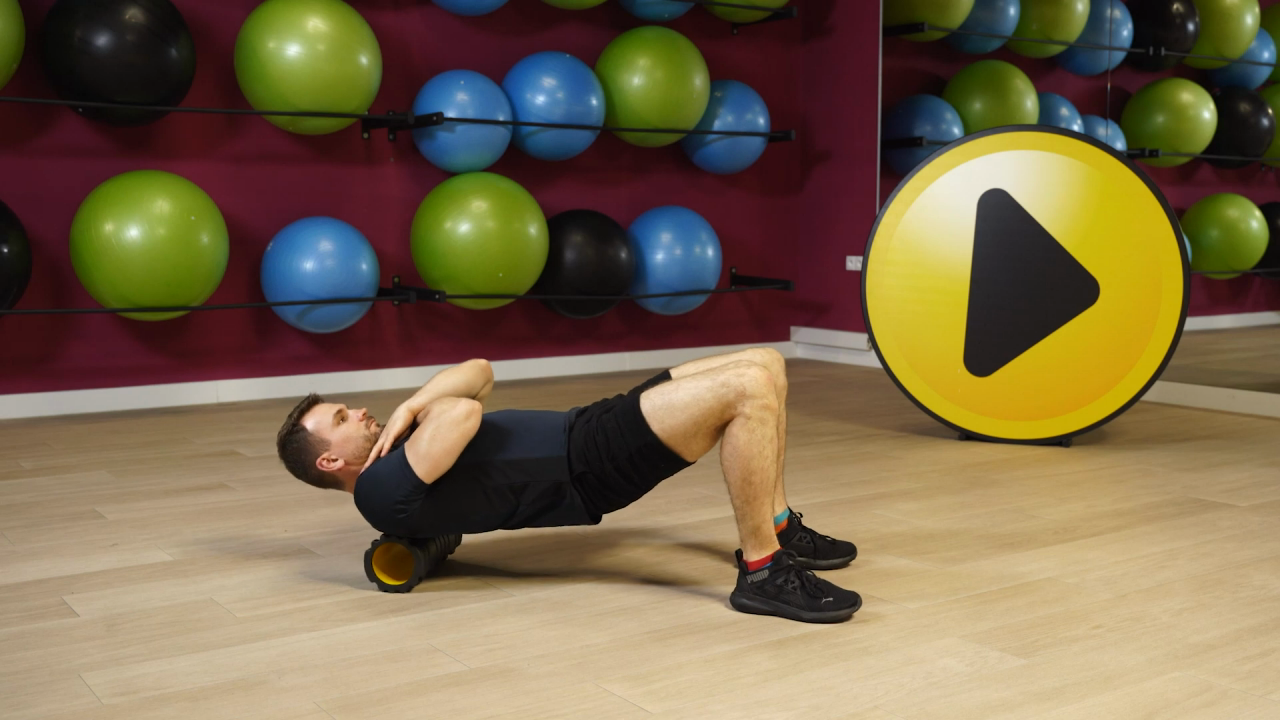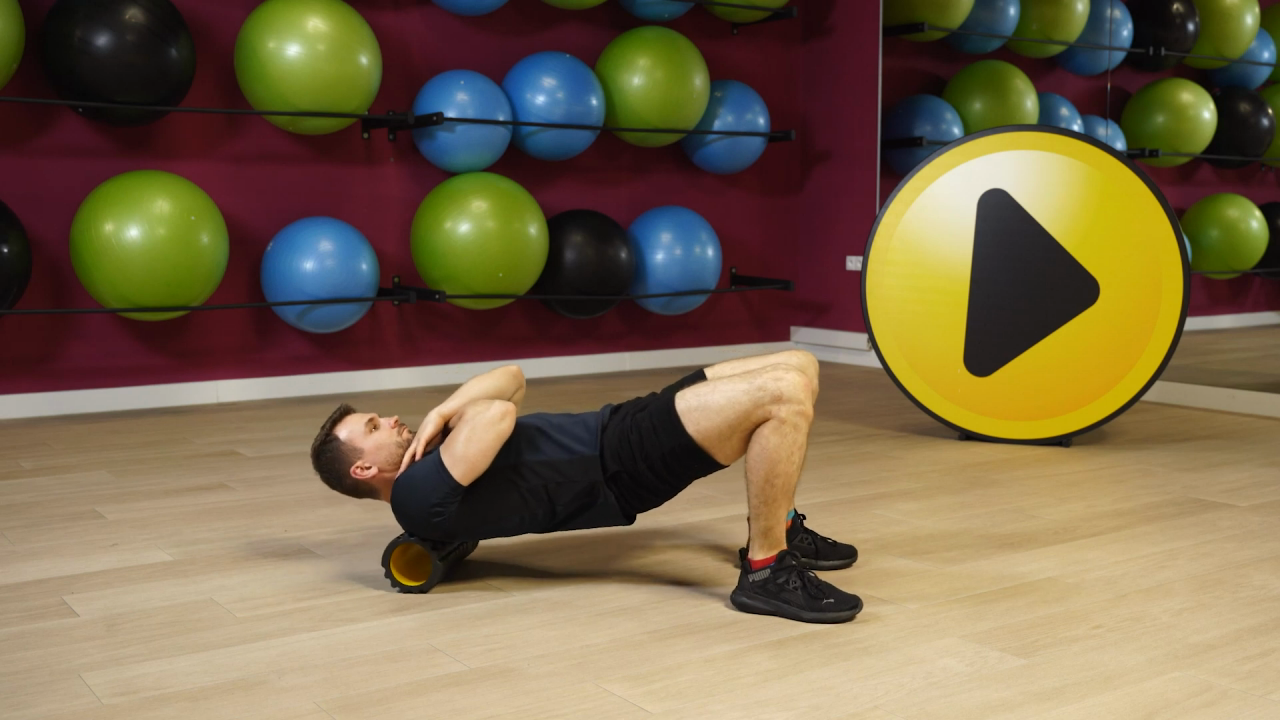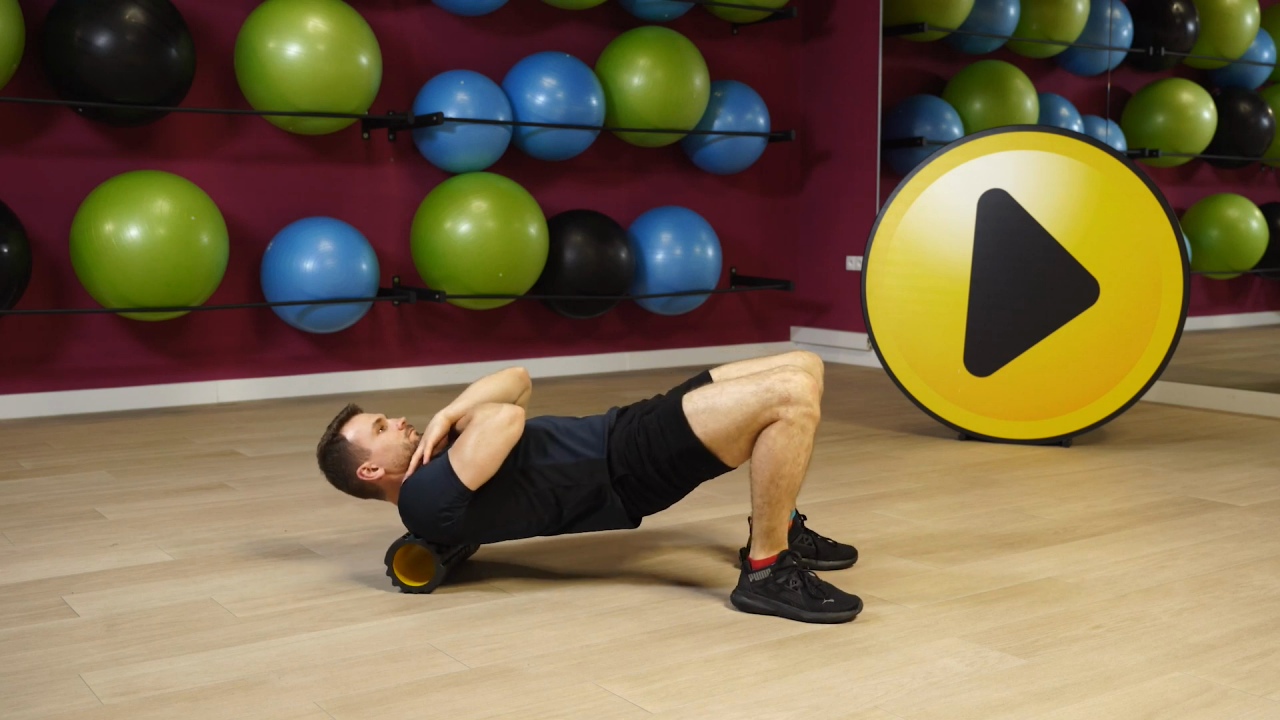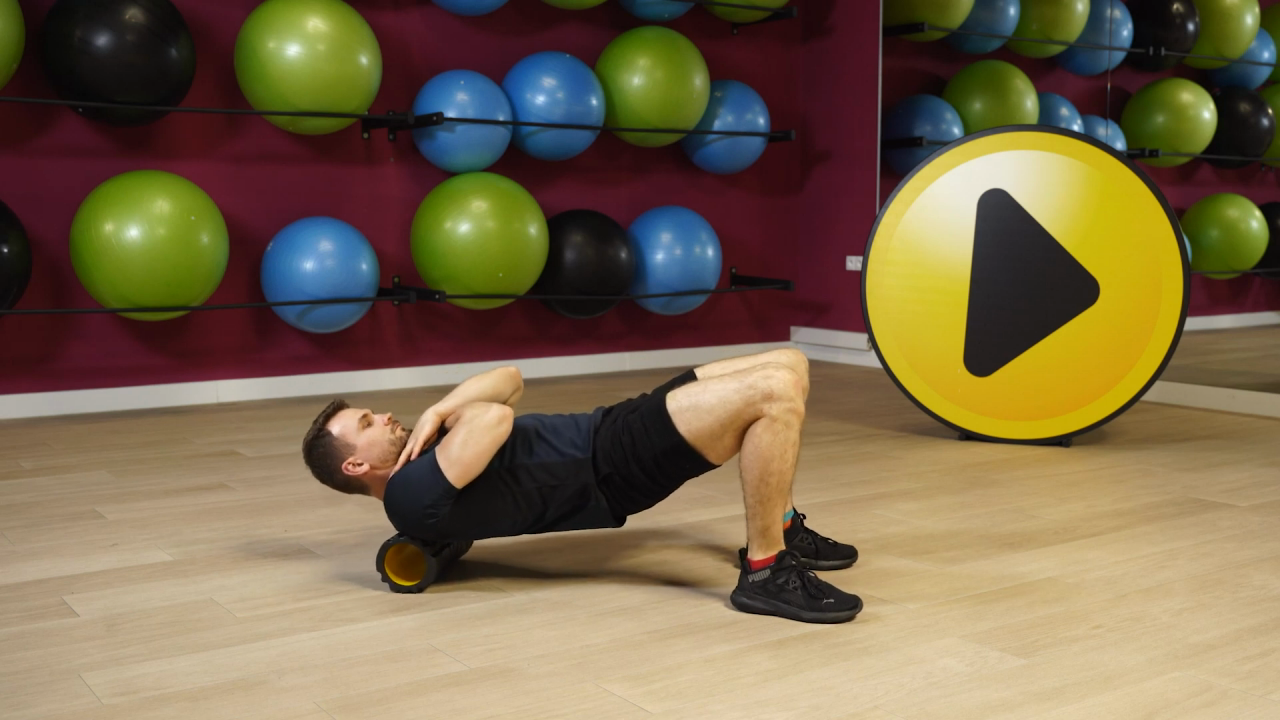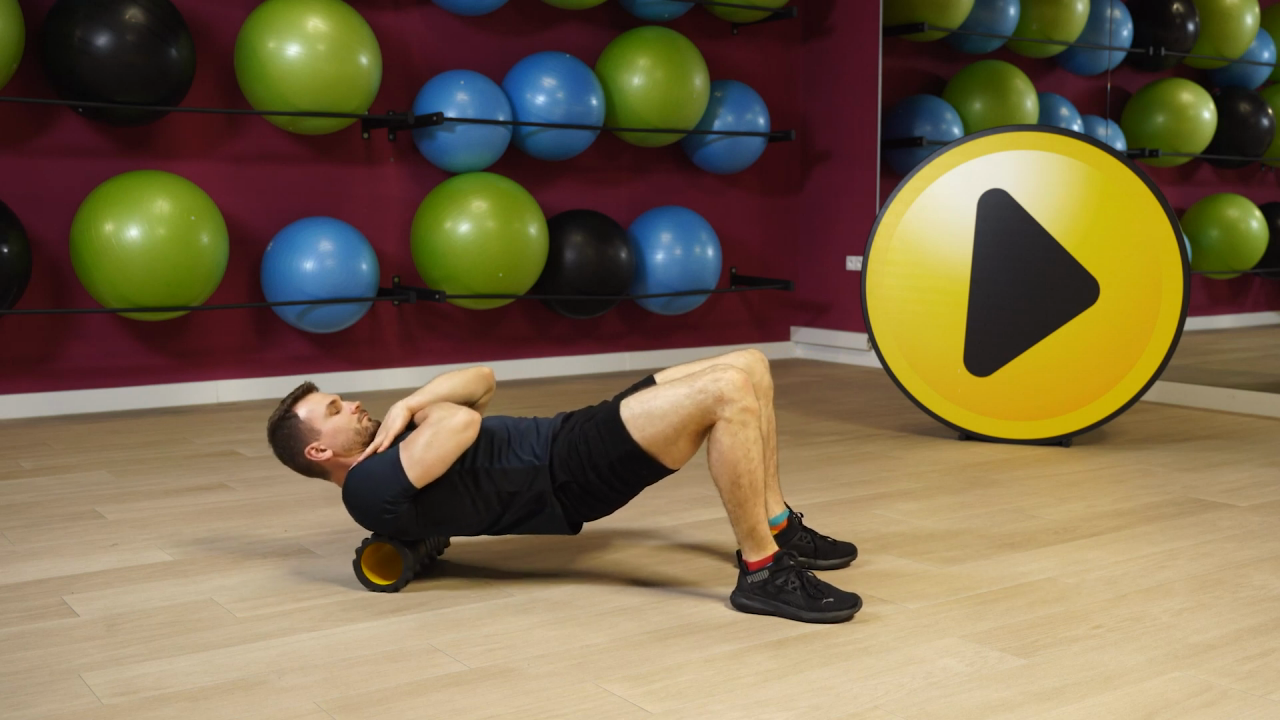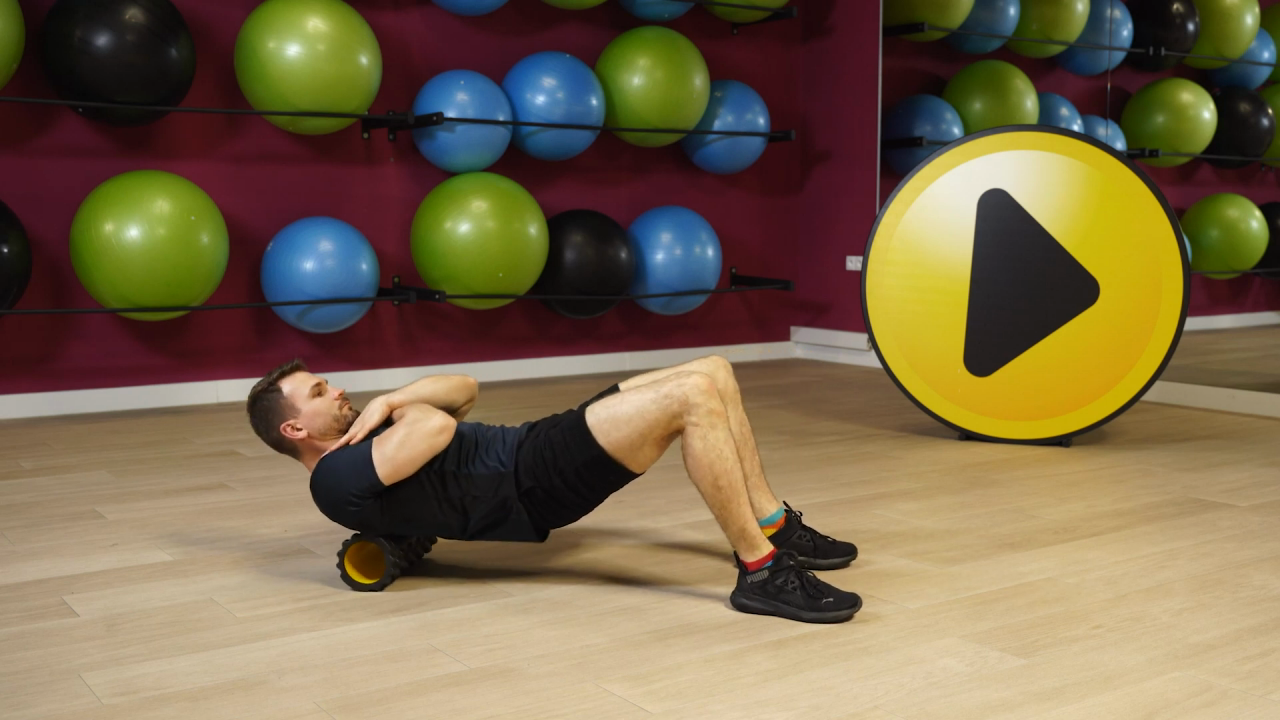
dt=0.7s
person 1, frame 1
left shoulder: (400, 450)
right shoulder: (384, 491)
left elbow: (478, 372)
right elbow: (465, 413)
left wrist: (410, 407)
right wrist: (420, 409)
left hip: (587, 433)
right hip: (587, 467)
left knee: (764, 365)
right knee: (749, 390)
left ankle: (778, 528)
right ankle: (763, 570)
person 1, frame 2
left shoulder: (434, 454)
right shoulder: (421, 496)
left elbow: (511, 378)
right elbow: (498, 414)
left wrist: (441, 413)
right wrist: (451, 414)
left hip: (621, 430)
right hip: (620, 466)
left knee: (797, 368)
right knee: (784, 394)
left ankle: (781, 530)
right ankle: (766, 571)
person 1, frame 3
left shoulder: (439, 458)
right shoulder: (427, 499)
left elbow: (518, 379)
right elbow: (507, 418)
left wrist: (449, 414)
right wrist: (457, 417)
left hip: (626, 432)
right hip: (626, 469)
left knee: (803, 367)
right knee: (792, 397)
left ankle: (782, 530)
right ankle: (766, 571)
person 1, frame 4
left shoulder: (430, 453)
right shoulder: (413, 497)
left elbow: (510, 379)
right elbow: (496, 418)
left wrist: (440, 411)
right wrist: (446, 412)
left hip: (609, 433)
right hip: (609, 468)
left knee: (787, 364)
right knee: (774, 392)
left ankle: (782, 529)
right ankle: (765, 572)
person 1, frame 5
left shoulder: (392, 449)
right shoulder: (372, 489)
left elbow: (482, 378)
right elbow: (462, 422)
left wrist: (410, 405)
right wrist: (419, 407)
left hip: (572, 437)
right hip: (568, 474)
left knee: (748, 366)
right knee: (729, 392)
left ankle: (777, 527)
right ankle: (762, 571)
person 1, frame 6
left shoulder: (370, 439)
right shoulder: (337, 480)
left elbow: (465, 388)
right elbow: (438, 427)
left wrist: (389, 401)
right wrist: (397, 404)
left hip: (534, 450)
right hip: (533, 482)
left knee: (712, 373)
right knee: (692, 396)
left ankle: (775, 527)
right ankle: (762, 571)
